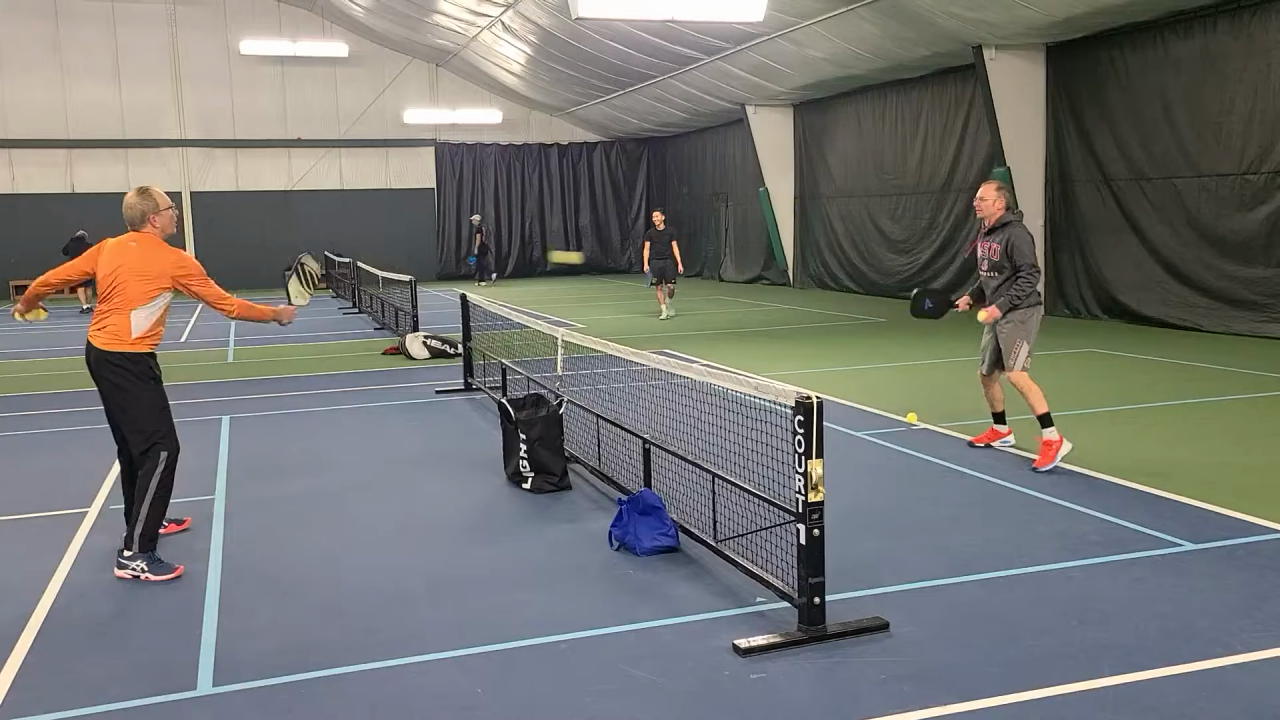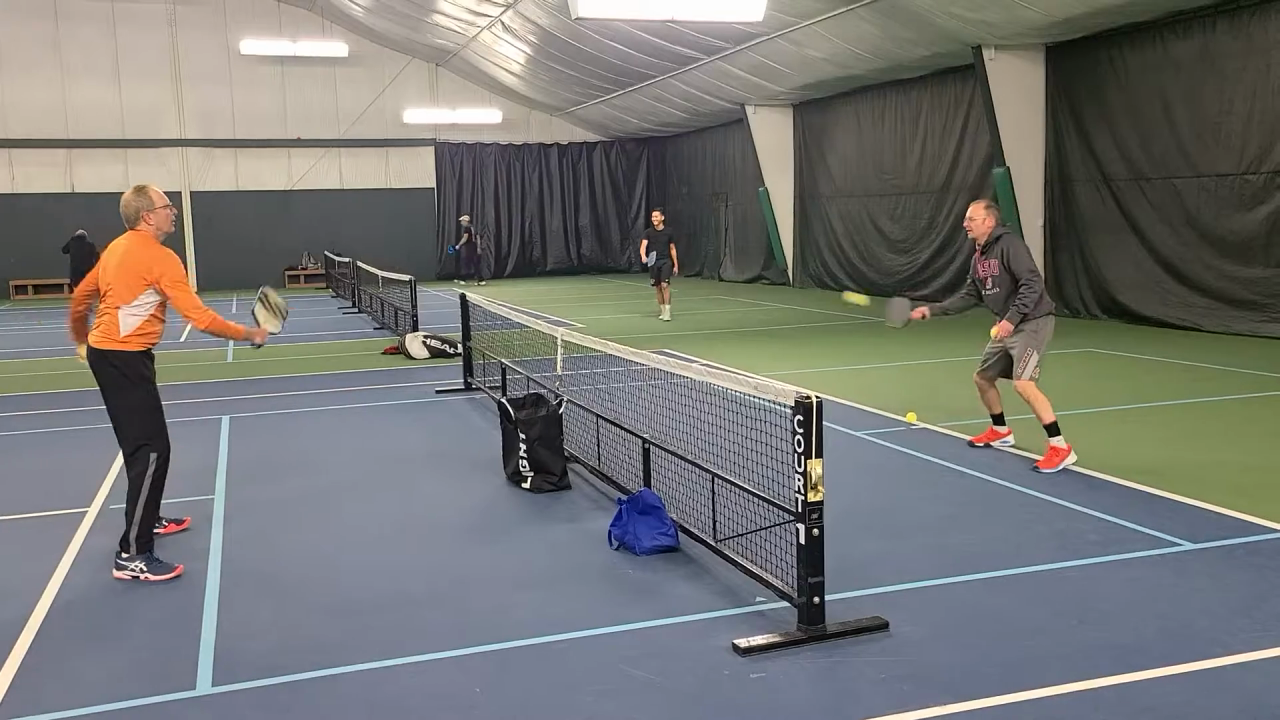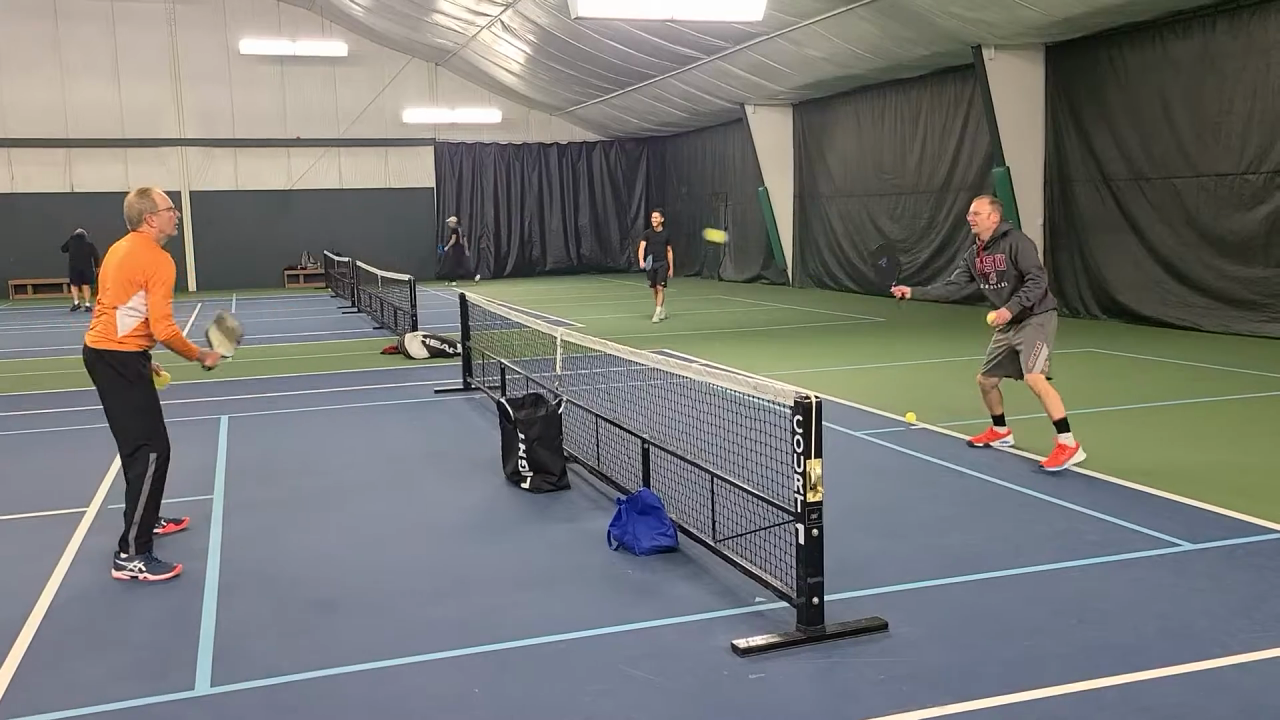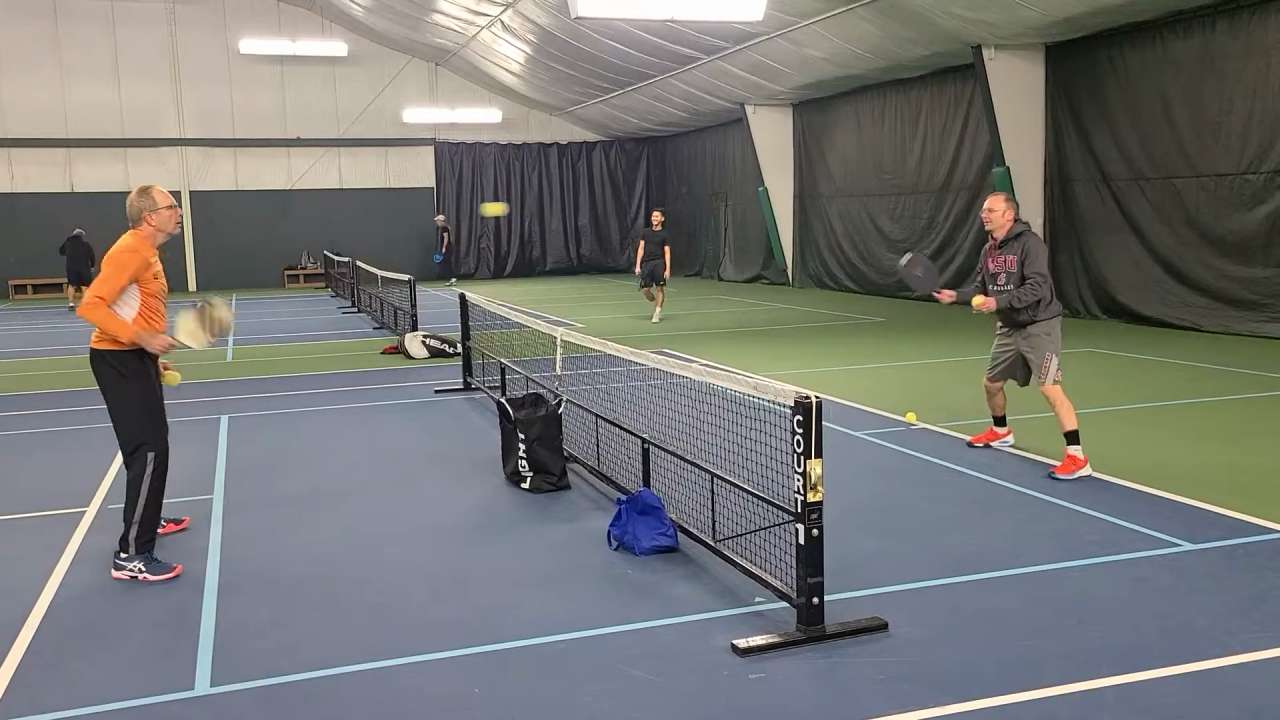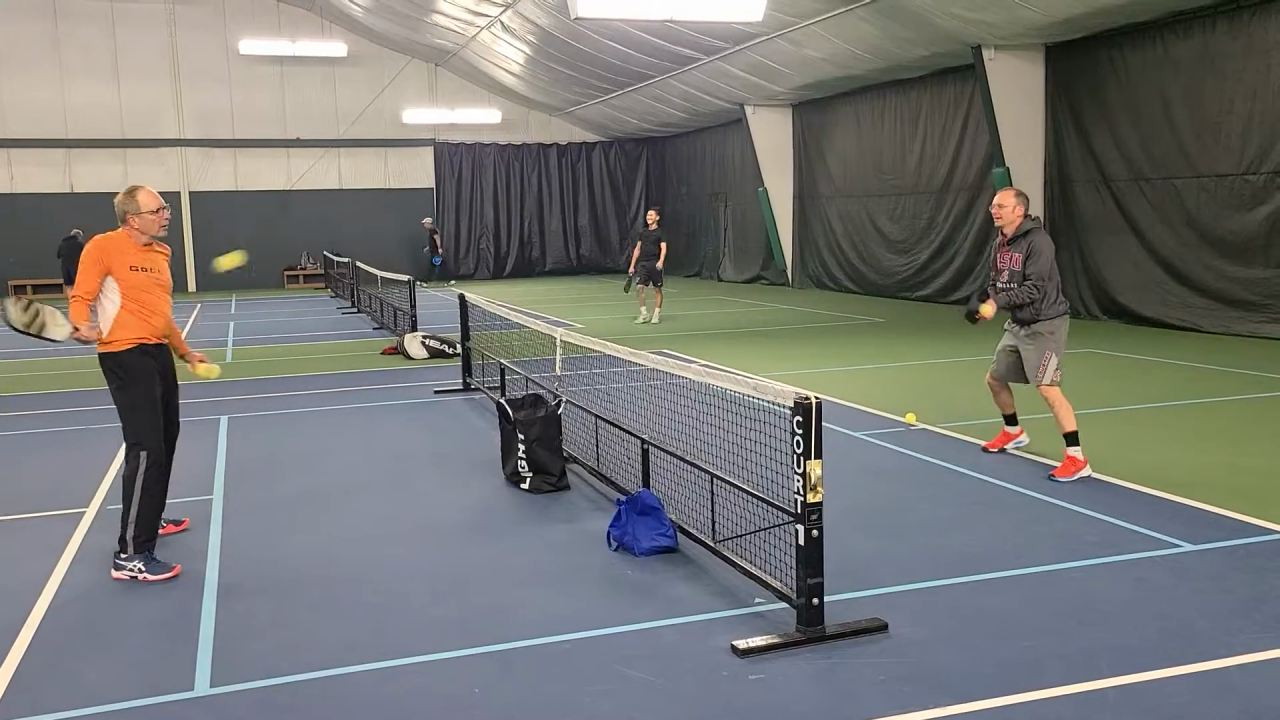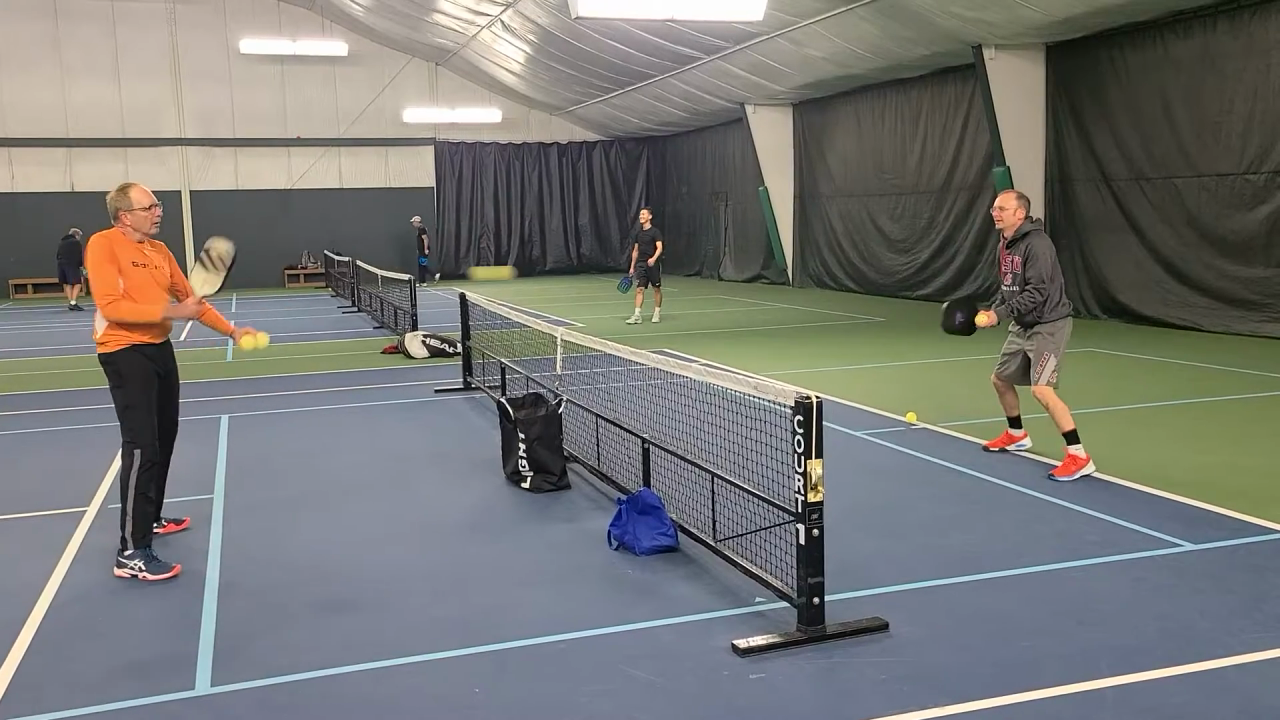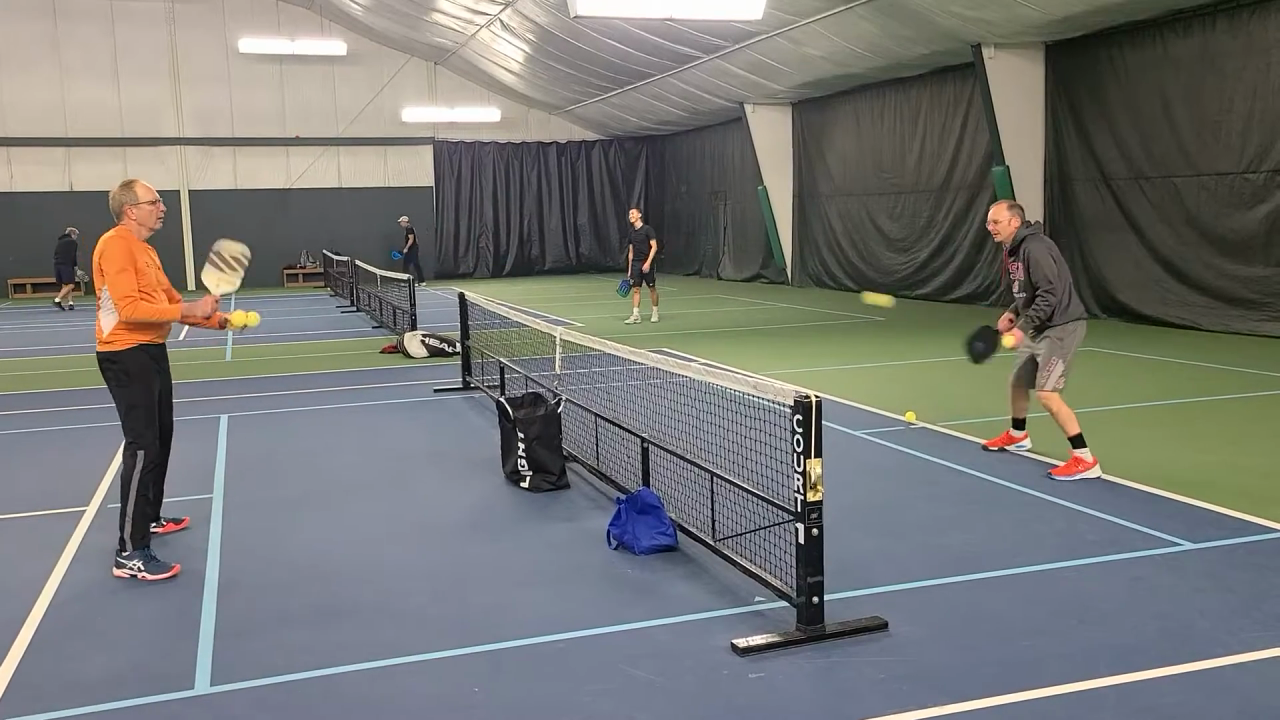
dt=0.2s
person 1, frame 1
left shoulder: (107, 249)
right shoulder: (175, 261)
left elbow: (51, 280)
right elbow: (226, 303)
left wrist: (27, 303)
right wrist: (275, 313)
left hip: (100, 353)
right hip: (130, 361)
left knee: (134, 444)
right knee: (161, 449)
left ankle: (144, 519)
right ankle: (135, 553)
person 1, frame 2
left shoulder: (116, 248)
right shoulder: (160, 258)
left elbow: (81, 296)
right elbow: (199, 317)
left wrist: (81, 335)
right wrist: (248, 333)
left hip: (105, 352)
right hip: (125, 357)
left knee: (139, 444)
right knee: (151, 450)
left ankle: (147, 518)
right ankle: (132, 555)
person 1, frame 3
left shoulder: (123, 249)
right shoulder: (157, 259)
right elbow: (163, 328)
right wrist: (200, 355)
left hip: (107, 353)
right hip: (121, 358)
left knee: (138, 445)
right knee: (151, 450)
left ankle: (145, 518)
right ankle: (131, 555)
person 1, frame 4
left shoulder: (143, 250)
right shoulder: (133, 252)
right elbow: (92, 306)
left wrist: (153, 357)
right wrist: (141, 339)
left hip: (134, 357)
right hip: (121, 358)
left knee: (152, 441)
right knee: (150, 449)
left ankle: (147, 519)
right ankle: (130, 555)
person 1, frame 5
left shoulder: (161, 252)
right shoulder: (104, 246)
right elbow: (80, 299)
left wrist: (186, 351)
right wrist: (84, 325)
left hip: (158, 352)
right hip: (125, 356)
left knee: (165, 438)
right knee: (146, 449)
left ankle: (150, 519)
right ankle: (131, 555)
person 1, frame 6
left shoulder: (158, 250)
right shoulder: (103, 243)
left elbow: (189, 298)
right elbow: (112, 307)
left wrist: (231, 330)
right wrist: (172, 312)
left hip: (159, 351)
right hip: (125, 354)
left knee: (164, 438)
right knee: (142, 446)
left ankle: (150, 517)
right ankle: (132, 553)
person 1, frame 7
left shoulder: (146, 249)
right shoulder: (115, 244)
left elbow: (170, 302)
right elbow: (129, 308)
left wrist: (218, 319)
right wrist: (188, 310)
left hip: (153, 351)
right hip: (125, 356)
left knee: (160, 438)
right knee: (143, 446)
left ankle: (149, 516)
right ankle: (130, 553)
person 2, frame 1
left shoulder: (1015, 234)
right shoulder: (984, 234)
left elbow: (1030, 276)
left wrist: (1000, 306)
right wrist: (972, 296)
left hip: (1020, 313)
right hip: (998, 315)
left knee: (1016, 375)
right knee: (986, 374)
left ankle: (1053, 440)
right ankle: (1001, 430)
person 2, frame 2
left shoulder: (1010, 245)
right shoulder: (979, 256)
left elbow: (1032, 284)
right elbow: (970, 296)
left wrist: (1012, 318)
right wrist: (930, 310)
left hip: (1034, 323)
right hip: (1007, 326)
left knee: (1023, 384)
right knee: (983, 378)
left ankle: (1060, 447)
right ankle: (1001, 431)
person 2, frame 3
left shoulder: (1016, 241)
right shoulder: (974, 254)
left elbow: (1038, 279)
right elbow: (954, 287)
left wrist: (1011, 308)
right wrist: (912, 292)
left hip: (1037, 319)
right hip: (1008, 324)
left knee: (1035, 379)
right knee: (986, 379)
left ankle: (1068, 444)
right ankle: (1001, 431)
person 2, frame 4
left shoulder: (1030, 243)
right shoulder: (988, 251)
left elbow: (1036, 287)
right elbow: (981, 290)
left wrist: (999, 301)
right wrist: (955, 295)
left hip: (1041, 325)
right hip: (1010, 328)
left knee: (1050, 388)
right knee: (991, 383)
left ankle: (1077, 457)
right ankle: (1000, 431)
person 2, frame 5
left shoulder: (1038, 241)
right shoulder: (999, 244)
left elbow: (1034, 289)
right elbow: (994, 283)
left wrist: (997, 303)
right wrist: (987, 304)
left hip: (1046, 325)
right hip: (1017, 325)
left knee: (1048, 389)
right knee: (995, 379)
left ankle: (1077, 458)
right ankle: (1013, 432)
person 2, frame 6
left shoulder: (1036, 243)
right shoulder: (1004, 246)
left elbow: (1037, 292)
left wrist: (1000, 313)
right wrist: (993, 310)
left hip: (1049, 326)
right hip: (1022, 326)
left knee: (1041, 390)
right knee: (1001, 380)
left ankle: (1078, 456)
right ankle: (1016, 435)
person 2, frame 7
left shoulder: (1034, 247)
right shoulder: (1013, 250)
left elbow: (1050, 295)
left wrist: (1023, 328)
right wrist: (1012, 313)
left hip: (1062, 327)
right hip: (1040, 328)
left knee: (1047, 394)
right knee: (1018, 382)
left ankle: (1084, 459)
right ankle: (1017, 436)
